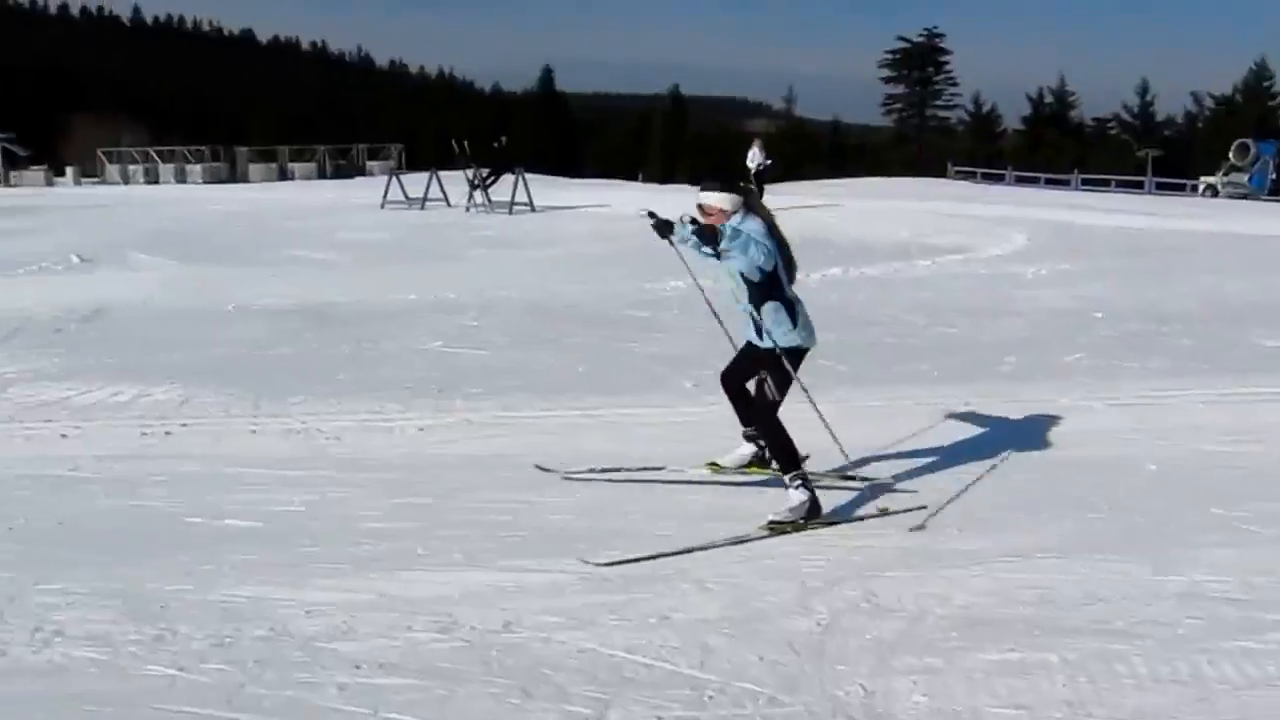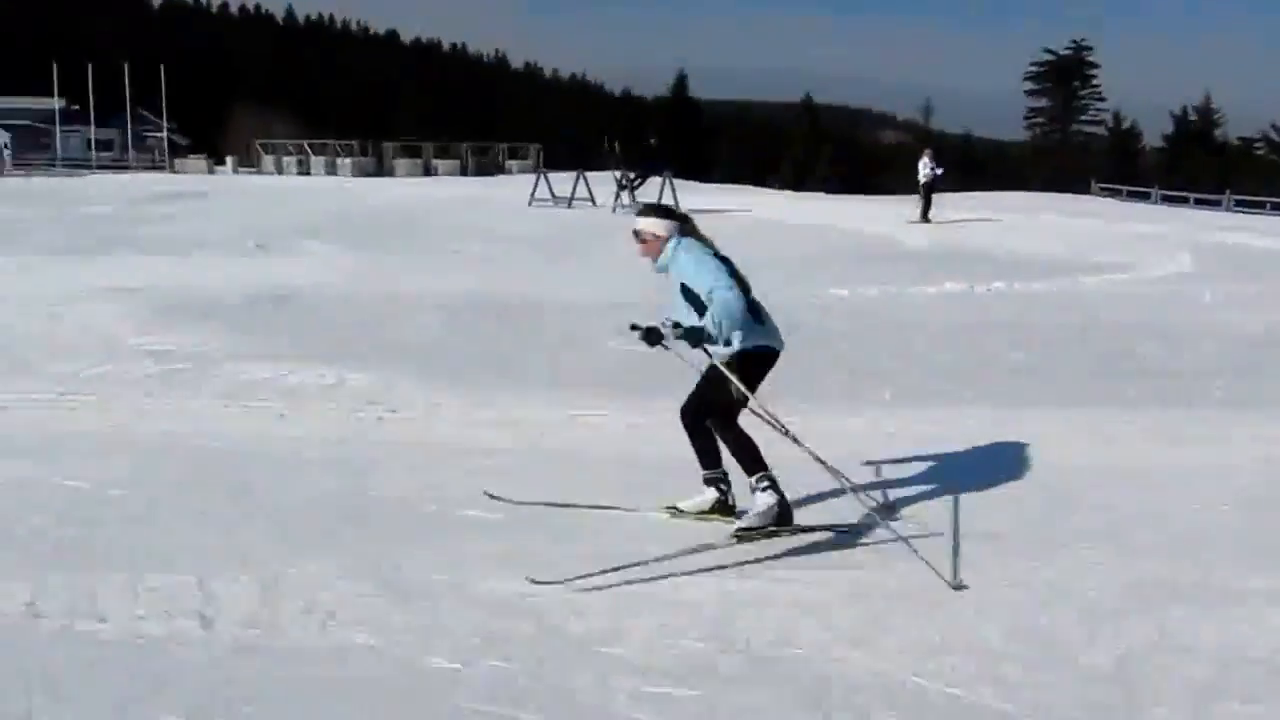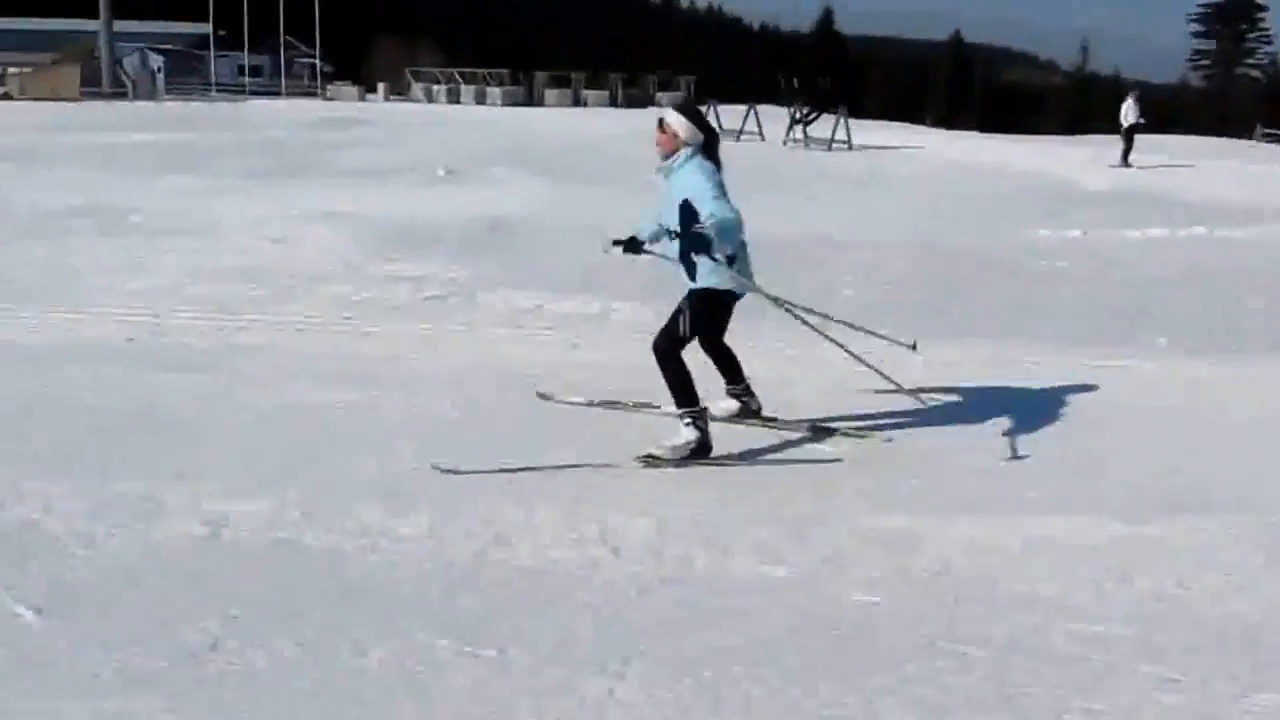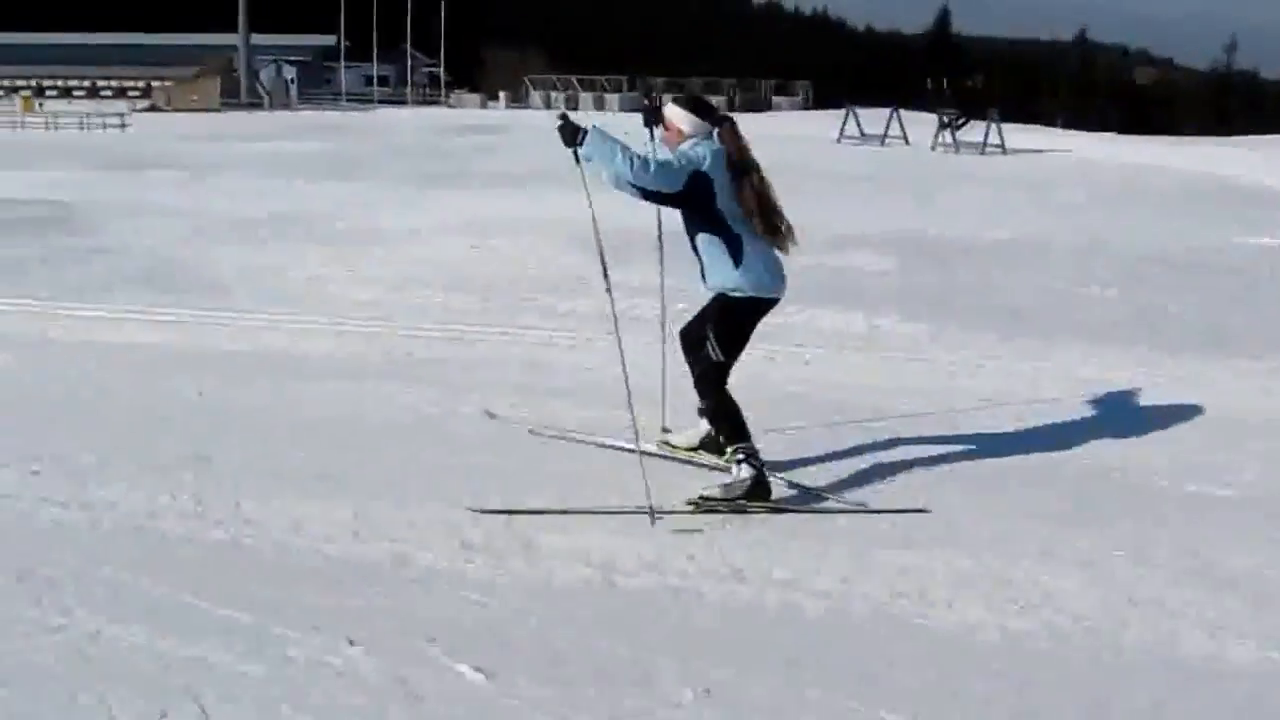
dt=0.5s
person 1, frame 1
left shoulder: (751, 228)
right shoulder: (739, 229)
left elbow: (761, 256)
right elbow: (708, 243)
left wrist: (720, 238)
right wrist: (674, 231)
left hip: (785, 337)
right hip: (766, 334)
left knee: (765, 415)
right knee: (731, 380)
left ankle: (803, 496)
right ankle: (757, 446)
person 1, frame 2
left shoulder: (691, 259)
right shoulder: (681, 261)
left elbow: (731, 300)
left wrist: (706, 332)
right wrist: (664, 332)
left hip: (752, 347)
right hip: (733, 350)
left knee: (719, 418)
right knee: (692, 412)
left ankle: (772, 501)
right ankle: (718, 493)
person 1, frame 3
left shoulder: (698, 175)
right shoulder: (684, 171)
left elbow: (726, 222)
left wrist: (707, 237)
right wrist: (643, 240)
left hip: (715, 280)
right hip: (710, 278)
left knee: (665, 346)
right knee: (709, 338)
left ankle: (694, 432)
right ankle: (742, 397)
person 1, frame 4
left shoulder: (695, 159)
right shoulder: (716, 155)
left elbow: (645, 174)
left wrist: (587, 140)
right wrist: (661, 122)
left hip: (741, 285)
right hip: (755, 280)
left knee: (711, 376)
right knee: (693, 338)
left ankle: (750, 470)
right ankle: (713, 429)
